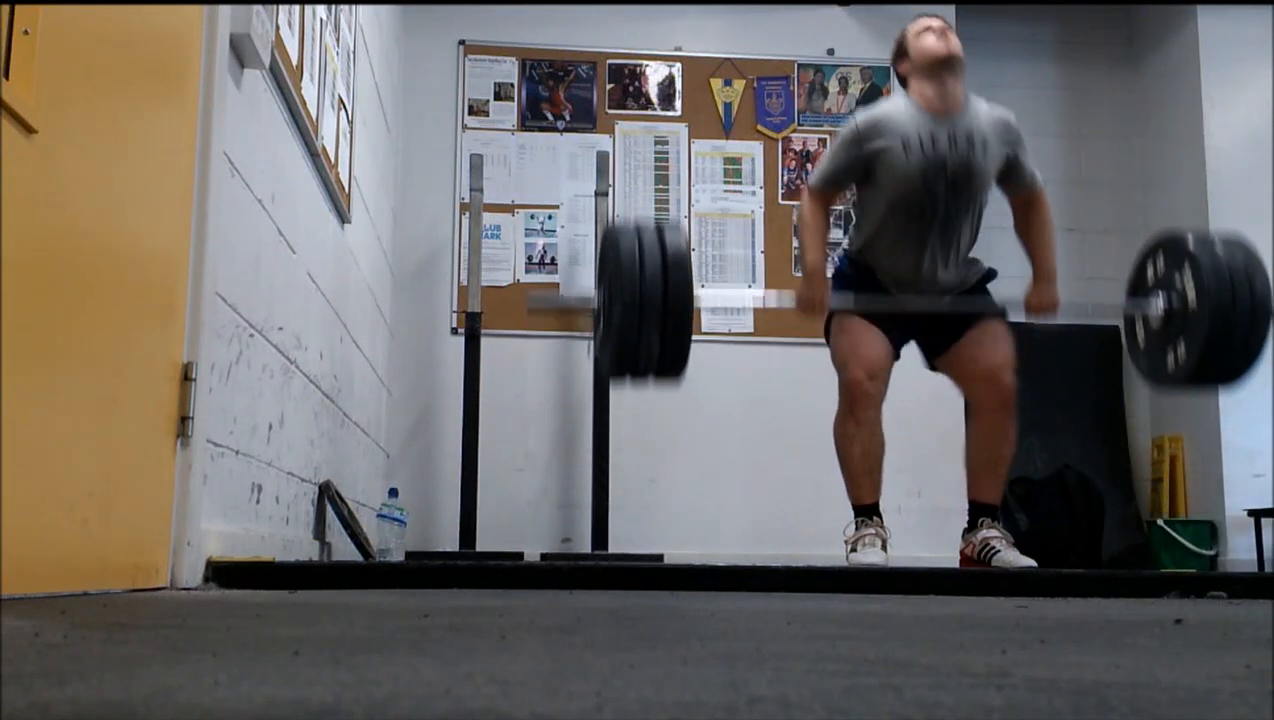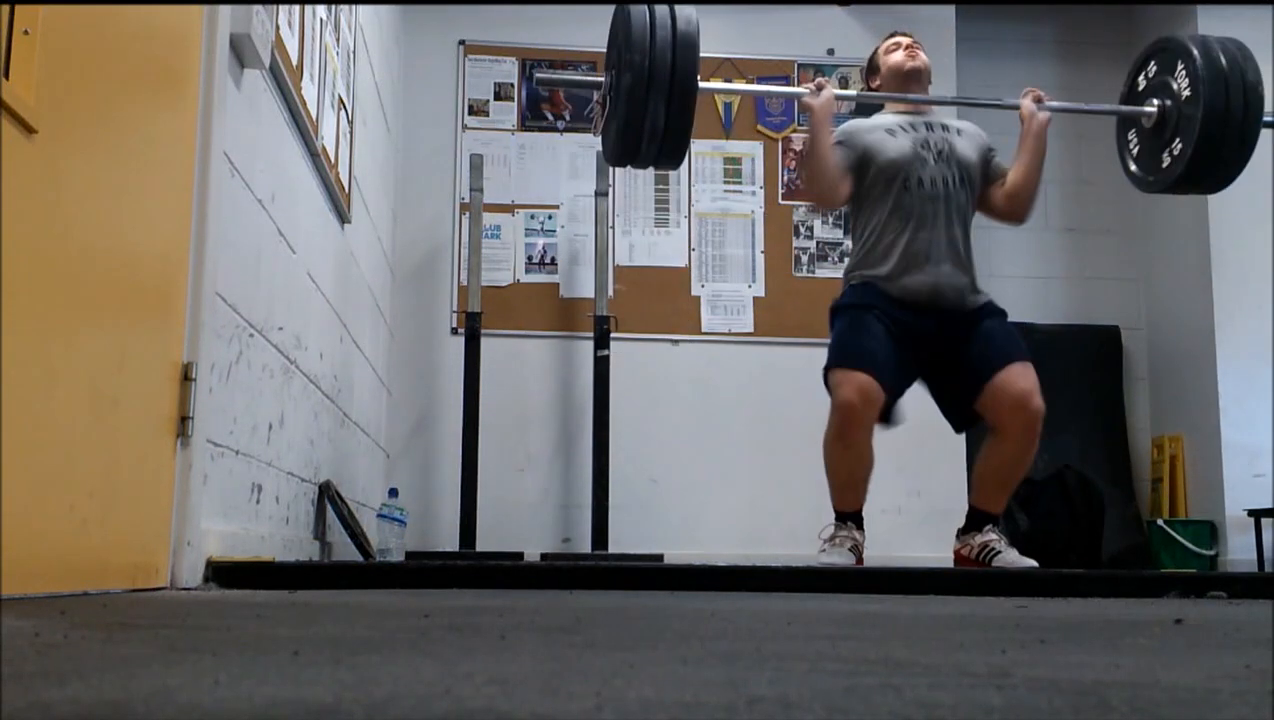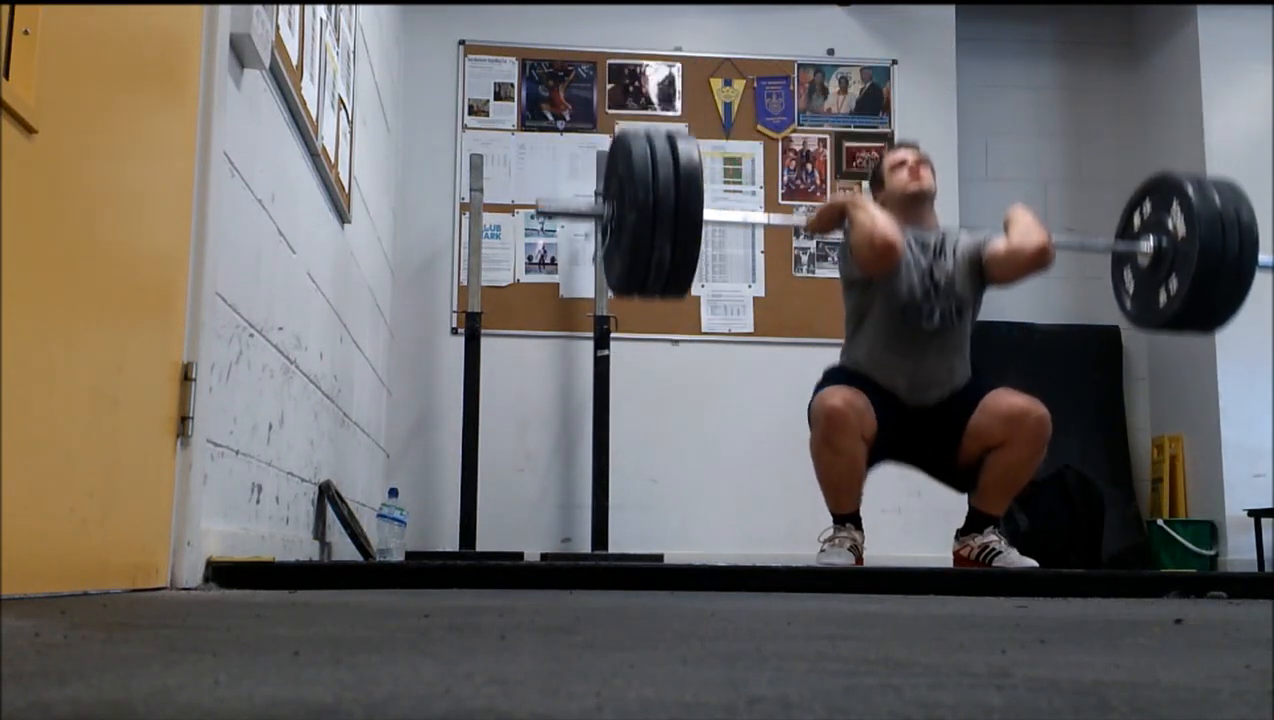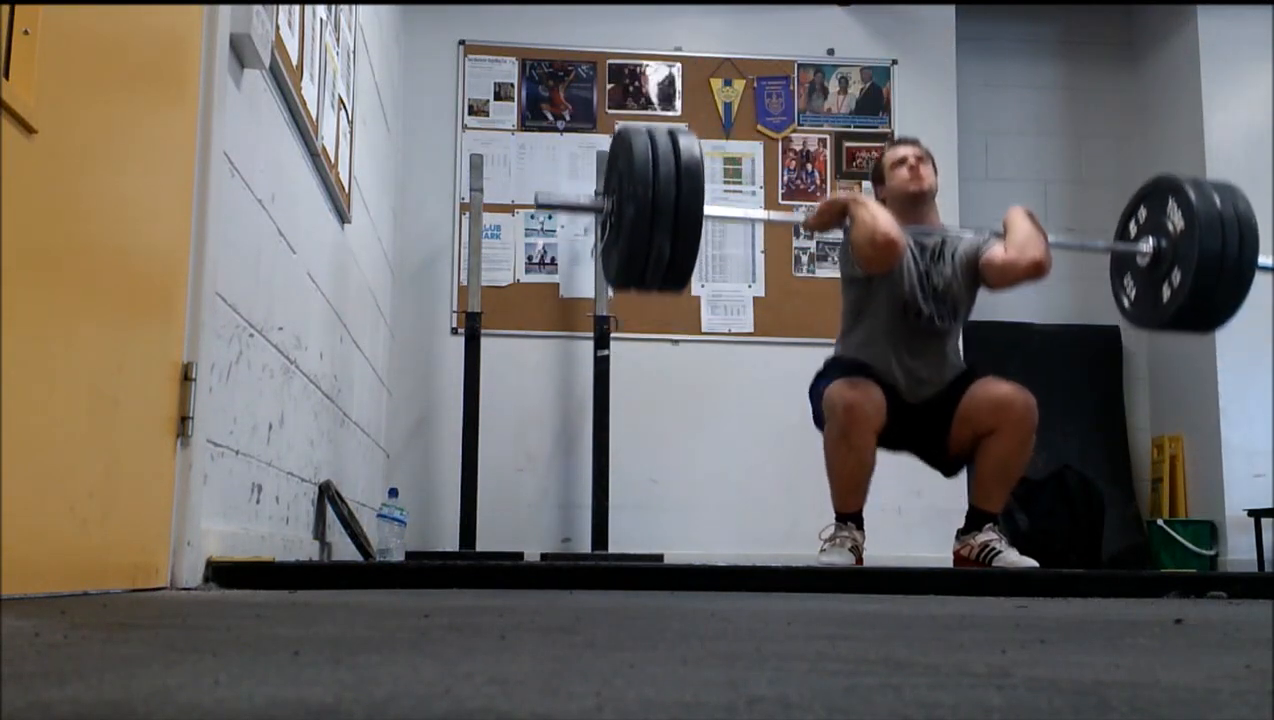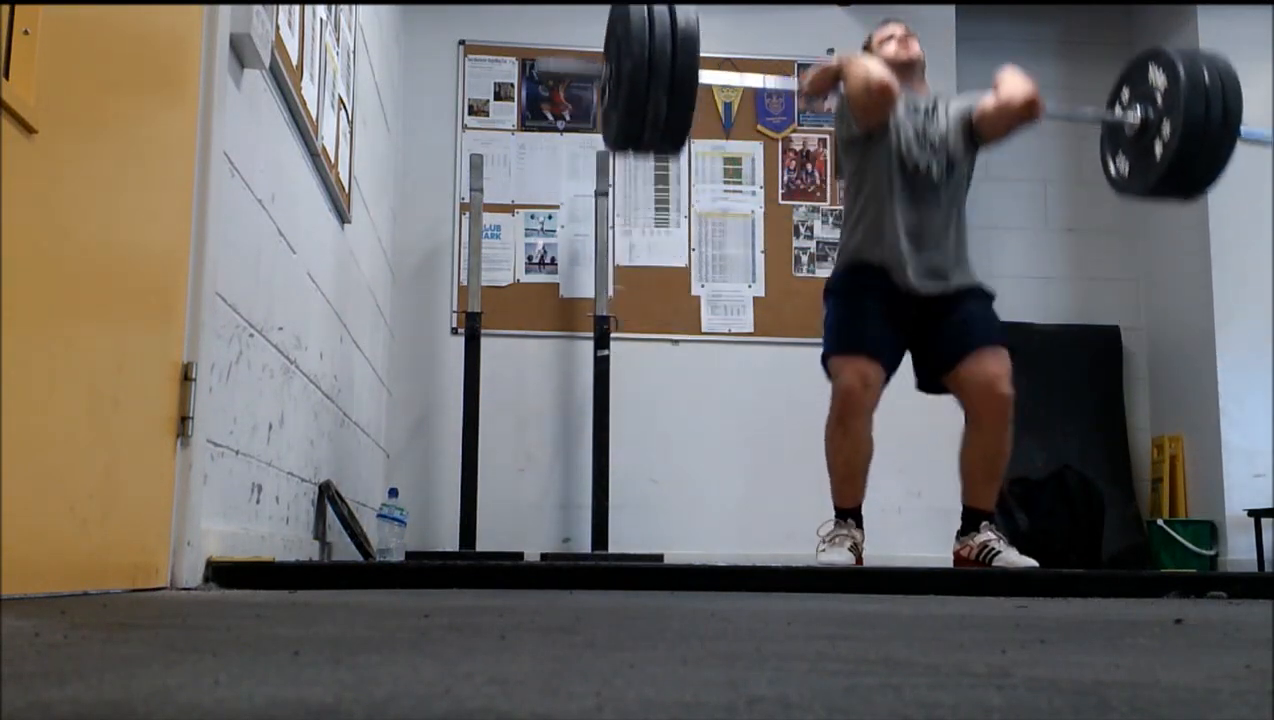
dt=0.5s
person 1, frame 1
left shoulder: (998, 125)
right shoulder: (875, 124)
left elbow: (1030, 201)
right elbow: (815, 196)
left wrist: (1045, 279)
right wrist: (813, 276)
left hip: (955, 284)
right hip: (872, 282)
left knee: (998, 386)
right knee: (861, 385)
left ankle: (983, 530)
right ankle: (867, 529)
person 1, frame 2
left shoulder: (970, 137)
right shoulder: (859, 131)
left elbow: (1013, 207)
right elbow: (826, 196)
left wrist: (1031, 123)
right wrist: (818, 117)
left hip: (960, 307)
right hip: (880, 300)
left knee: (1024, 407)
right knee: (853, 403)
left ankle: (978, 535)
right ankle: (846, 532)
person 1, frame 3
left shoulder: (968, 251)
right shoulder: (866, 245)
left elbow: (1036, 250)
right elbow: (884, 243)
left wrist: (1017, 215)
right wrist: (850, 206)
left hip: (945, 401)
right hip: (870, 390)
left knee: (1030, 420)
right knee: (835, 410)
left ankle: (976, 536)
right ankle: (845, 533)
person 1, frame 4
left shoulder: (965, 250)
right shoulder: (866, 235)
left elbow: (1032, 263)
right elbow: (887, 243)
left wrist: (1016, 218)
right wrist: (851, 202)
left hip: (936, 389)
right hip: (864, 378)
left knee: (1016, 407)
right knee: (854, 407)
left ankle: (977, 536)
right ankle: (846, 533)
person 1, frame 5
left shoulder: (960, 111)
right shoulder: (865, 106)
left elbow: (1023, 103)
right elbow: (880, 86)
left wrist: (1008, 76)
right wrist: (842, 65)
left hip: (949, 284)
right hip: (871, 278)
left knee: (994, 393)
right knee: (854, 391)
left ankle: (976, 533)
right ankle: (845, 529)
